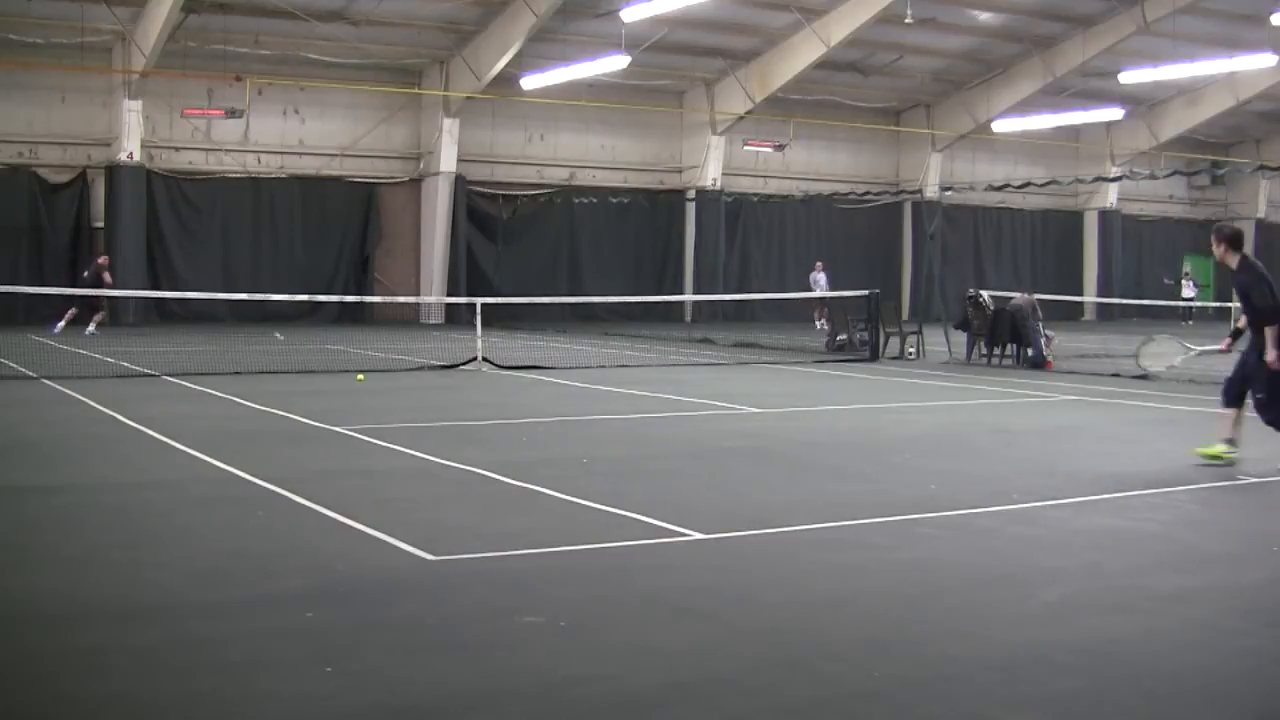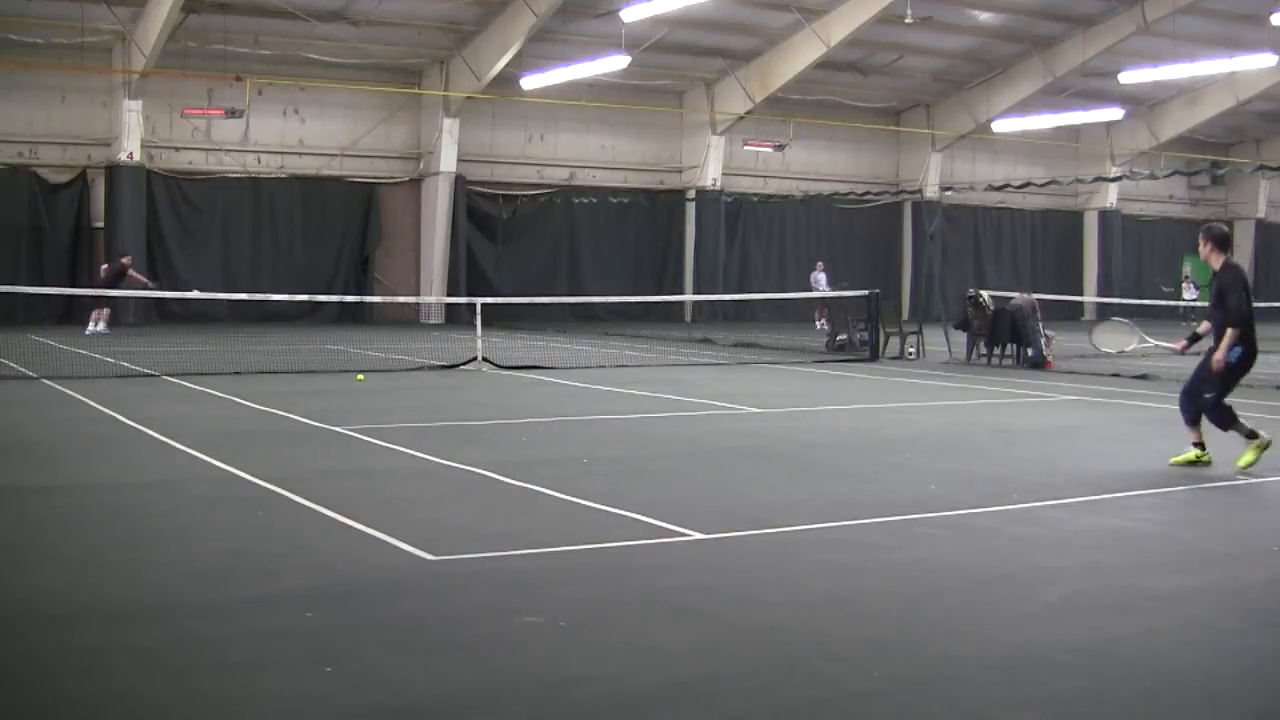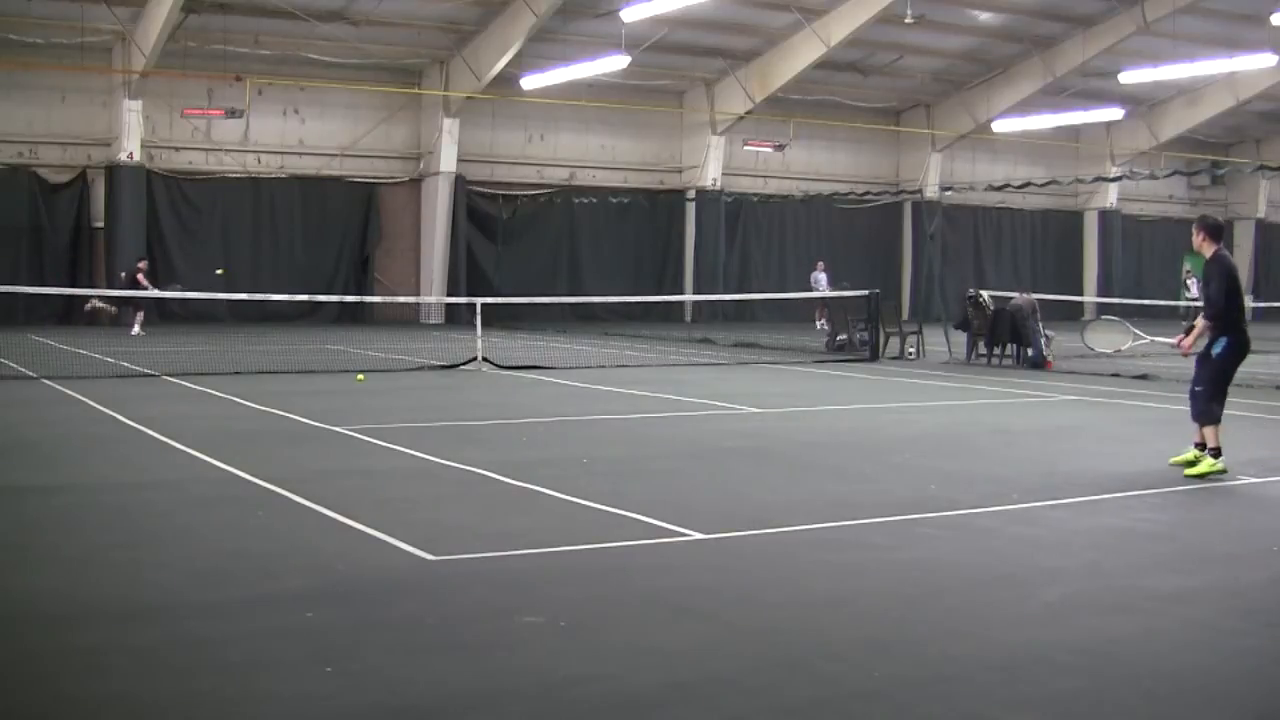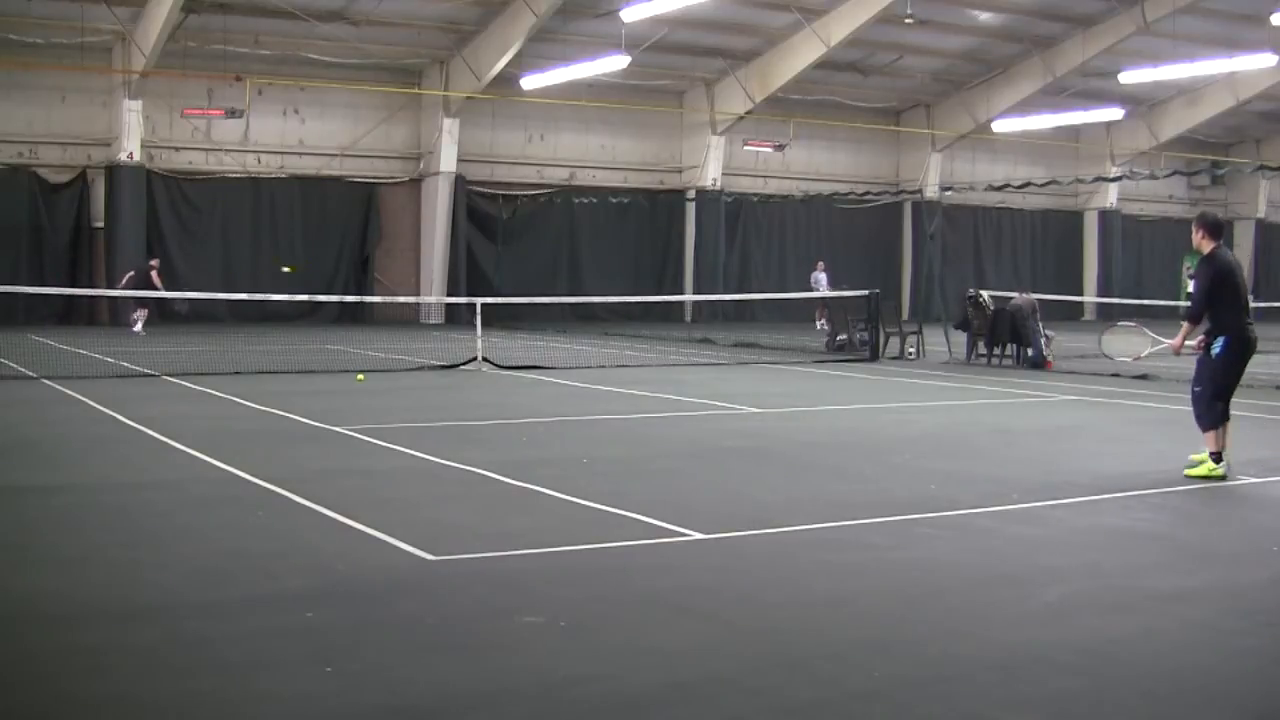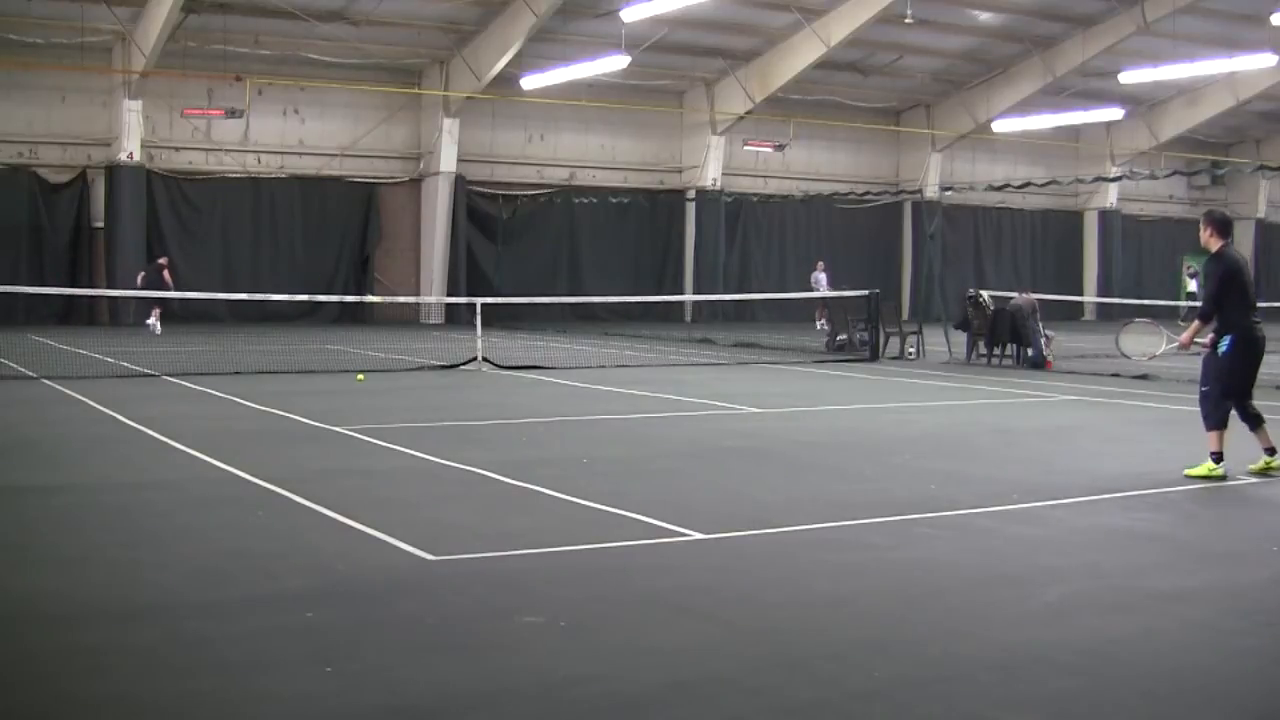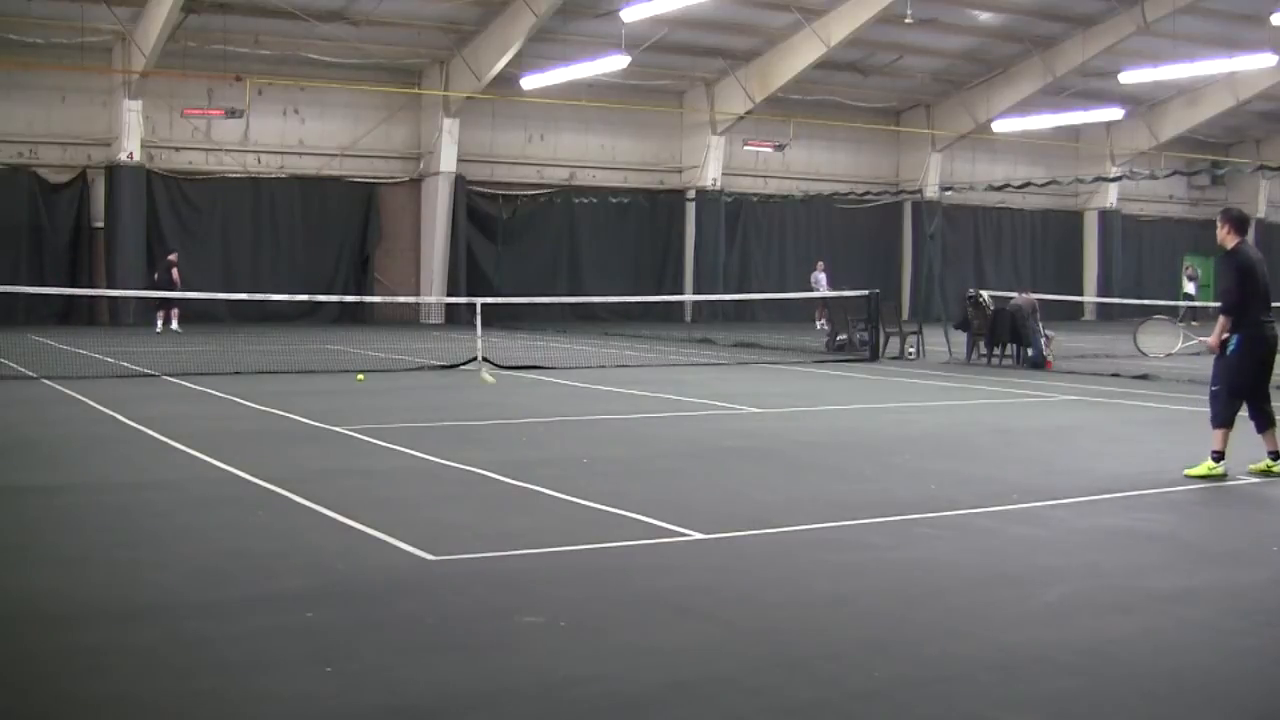
dt=0.2s
person 1, frame 1
left shoulder: (1250, 272)
right shoulder: (1241, 271)
right wrist: (1234, 335)
right hip: (1258, 341)
right knee: (1233, 388)
right ankle: (1228, 446)
person 1, frame 2
left shoulder: (1231, 274)
right shoulder: (1220, 275)
left elbow: (1238, 316)
left wrist: (1222, 350)
right wrist: (1191, 339)
left hip: (1238, 350)
right hip: (1224, 349)
left knee: (1209, 401)
right knee: (1190, 396)
left ankle: (1255, 439)
right ankle: (1199, 450)
person 1, frame 3
left shoulder: (1218, 264)
right shoulder: (1215, 264)
left elbow: (1216, 309)
left wrist: (1193, 337)
right wrist: (1187, 333)
left hip: (1228, 340)
right hip: (1225, 340)
left knee: (1203, 396)
right knee: (1204, 396)
left ankle: (1215, 458)
right ankle: (1200, 450)
person 1, frame 4
left shoulder: (1209, 262)
right shoulder: (1226, 259)
left elbow: (1198, 307)
left wrist: (1181, 337)
right wrist: (1207, 336)
left hip: (1229, 338)
right hip: (1241, 336)
left knee: (1204, 396)
right knee: (1216, 396)
left ankle: (1216, 463)
right ankle: (1217, 451)
person 1, frame 5
left shoulder: (1216, 261)
right shoulder: (1235, 257)
left elbow: (1209, 306)
left wrist: (1190, 334)
right wrist: (1217, 333)
left hip: (1236, 338)
right hip: (1251, 336)
left knee: (1212, 396)
right knee: (1240, 399)
left ankle: (1215, 462)
right ankle: (1270, 456)
person 1, frame 6
left shoulder: (1231, 258)
right shoulder: (1254, 255)
left elbow: (1230, 302)
left wrist: (1217, 335)
right wrist: (1231, 332)
left hip: (1247, 337)
left knee: (1222, 396)
right knee: (1258, 398)
left ankle: (1216, 461)
